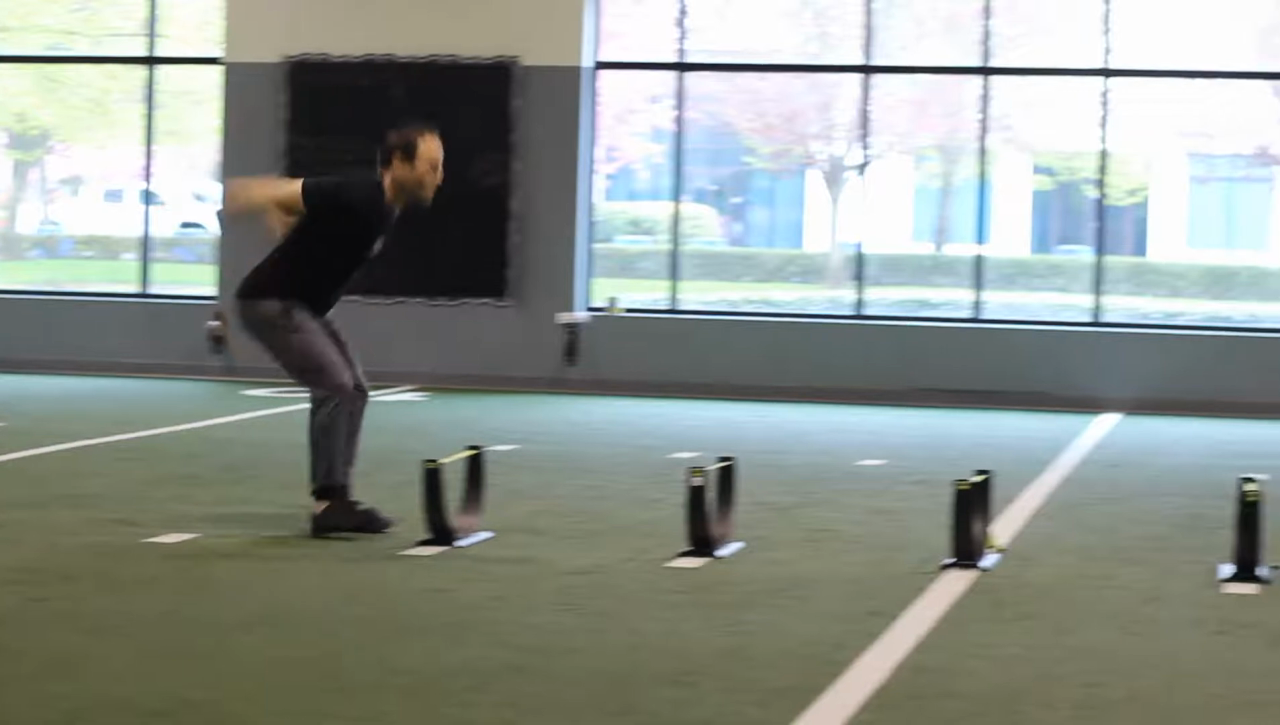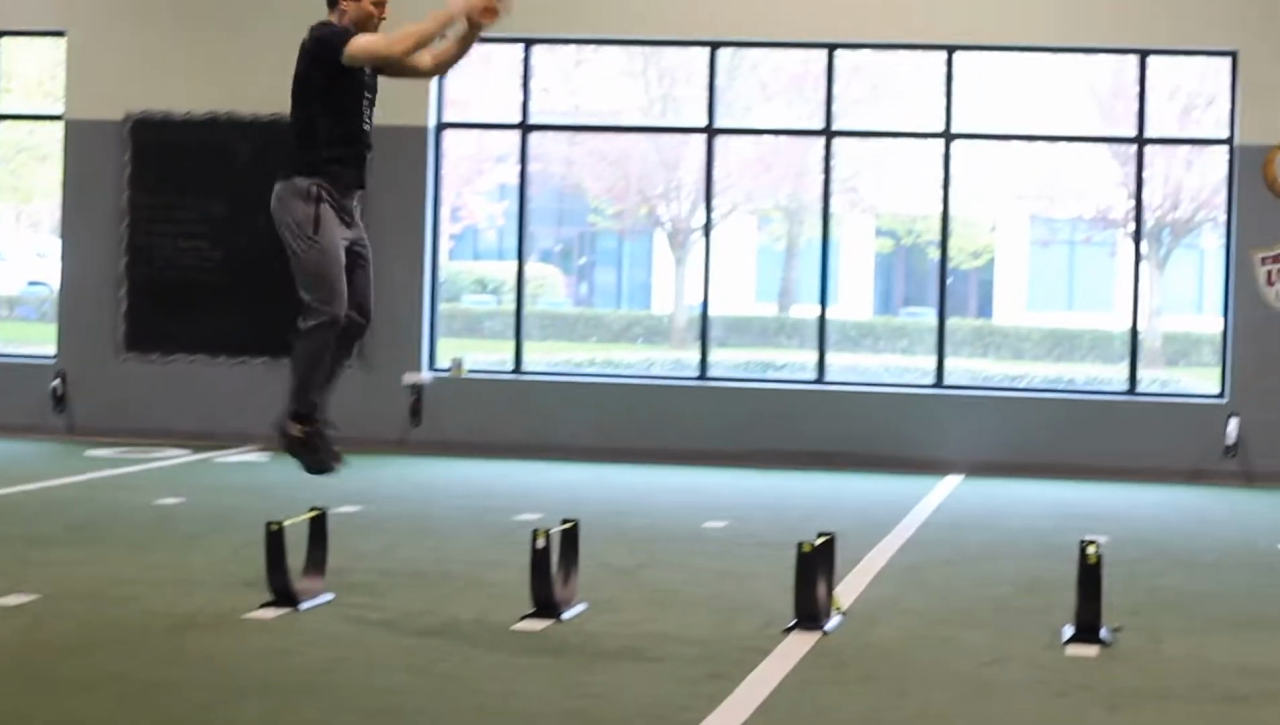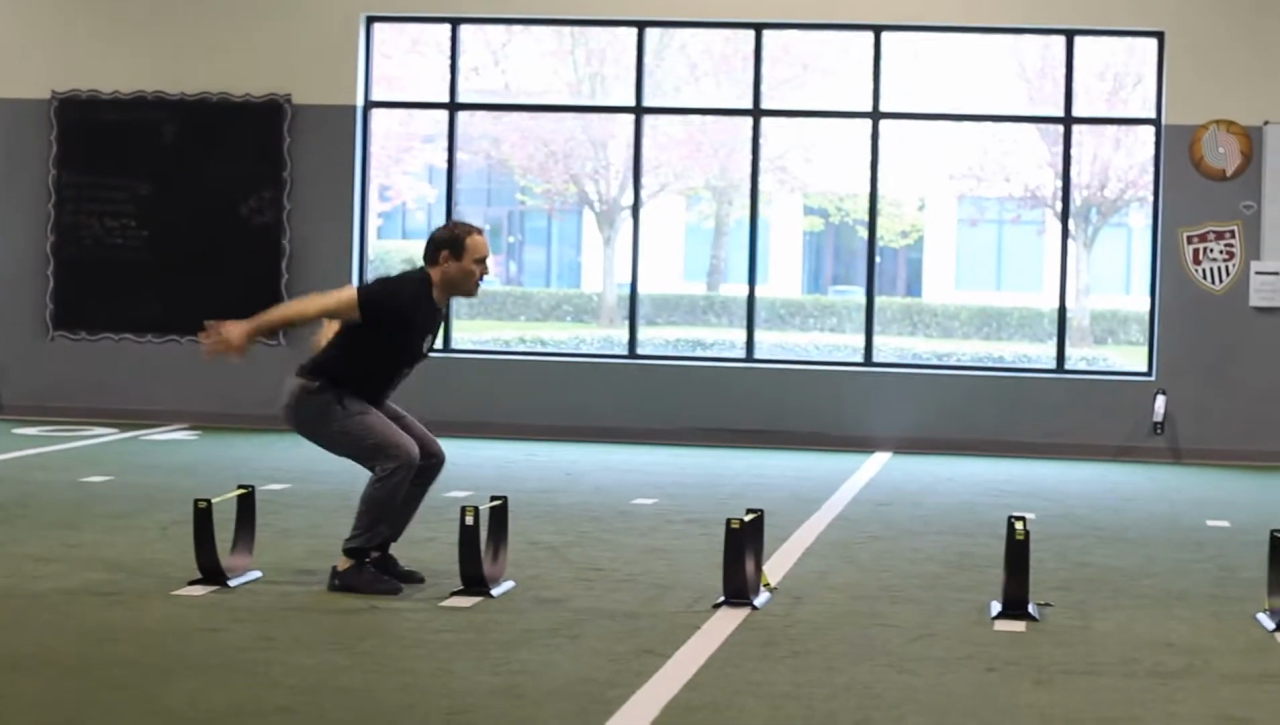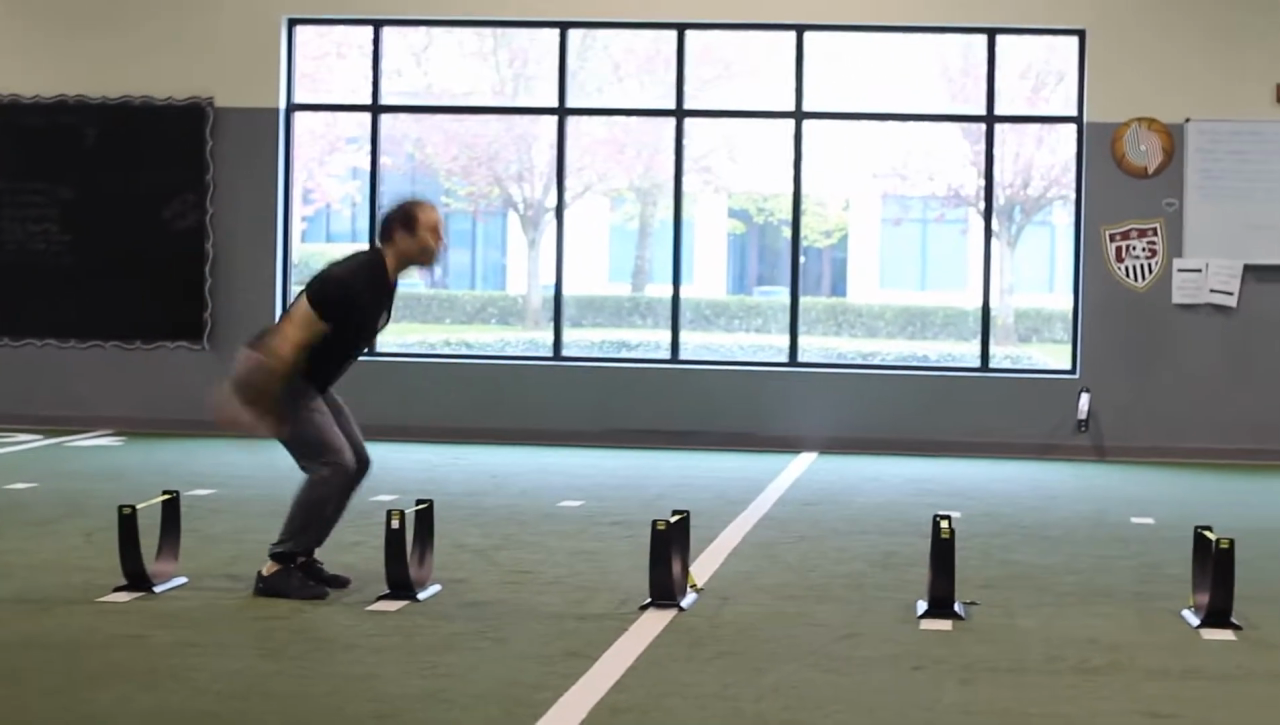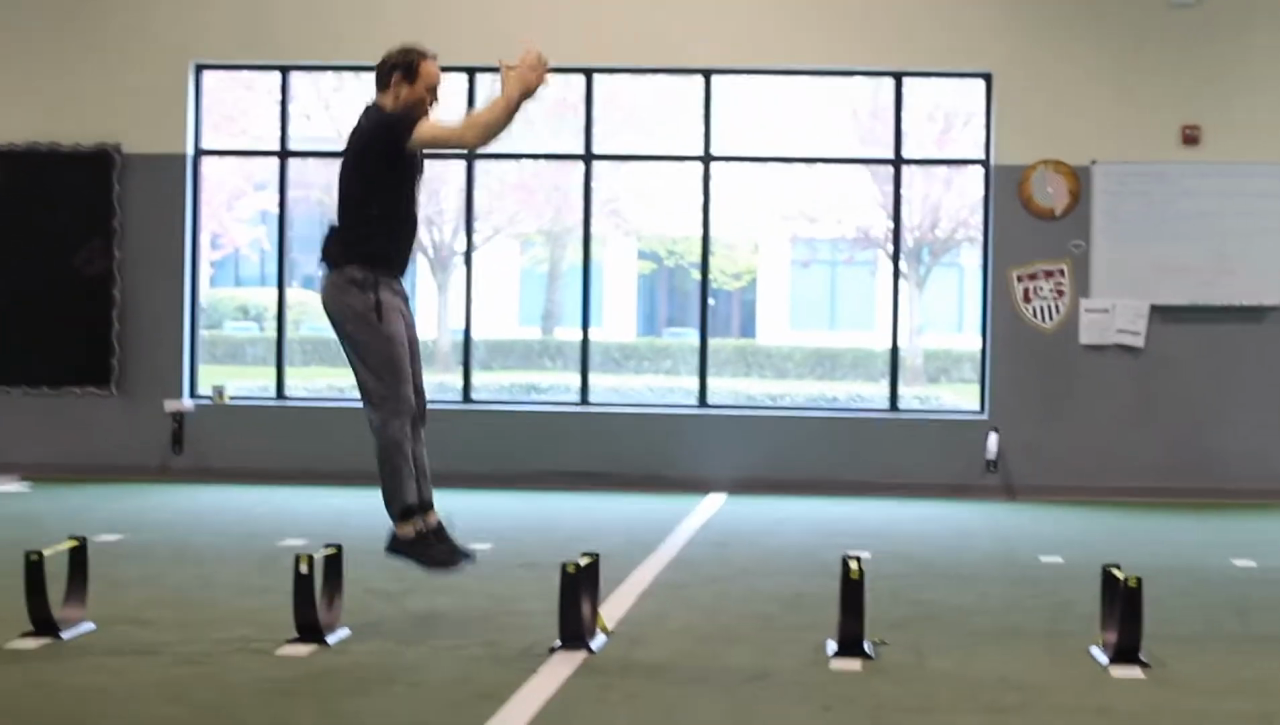
dt=0.7s
person 1, frame 1
left shoulder: (383, 201)
right shoulder: (356, 195)
right elbow: (280, 193)
left wrist: (282, 218)
left hip: (302, 304)
right hip: (270, 302)
left knee: (353, 391)
right knee: (337, 387)
left ankle: (337, 501)
right ankle: (328, 504)
person 1, frame 2
left shoulder: (357, 50)
right shoulder: (324, 40)
left elbow: (430, 65)
right elbow: (394, 49)
left hip: (345, 203)
right hip: (308, 198)
left knee: (354, 320)
right knee: (326, 315)
left ankle: (306, 415)
right ankle: (299, 424)
person 1, frame 3
left shoulder: (435, 303)
right shoulder: (400, 295)
right elbow: (321, 304)
left wrist: (330, 343)
right wrist: (248, 330)
left hip: (356, 395)
right hip: (318, 395)
left knee: (428, 456)
right knee: (399, 456)
left ankle: (375, 552)
right ankle: (352, 563)
person 1, frame 4
left shoulder: (379, 279)
right shoulder: (350, 282)
right elbow: (287, 342)
right wrist: (254, 402)
left hip: (305, 379)
right hip: (266, 372)
left knee: (355, 463)
right knee: (335, 466)
left ankle: (300, 559)
right ankle: (278, 568)
person 1, frame 5
left shoulder: (396, 130)
right shoulder: (382, 125)
left elbow: (473, 134)
right elbow: (468, 136)
left wrist: (516, 93)
right wrist: (514, 89)
left hip: (383, 286)
right hip: (360, 285)
left knee: (409, 408)
right knee: (394, 407)
left ankle: (422, 521)
right ankle: (410, 525)
